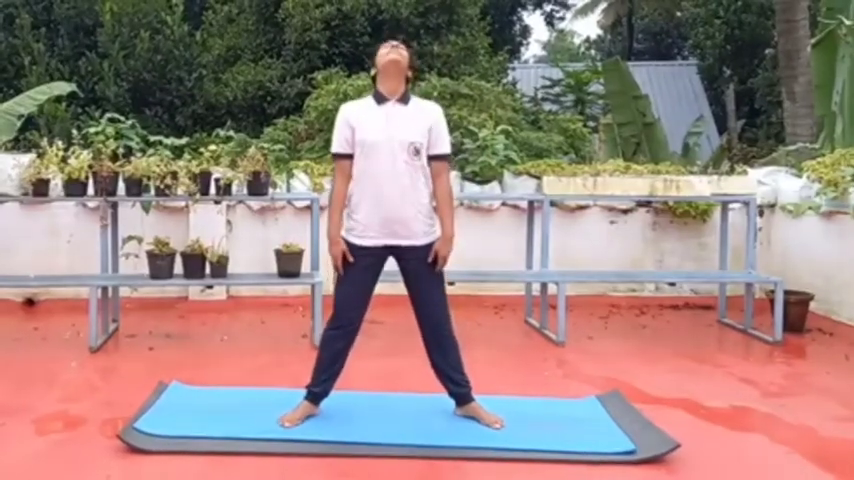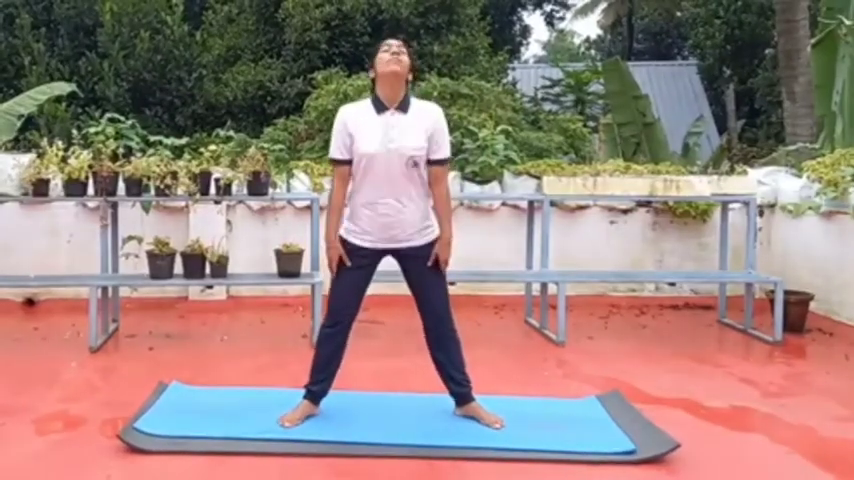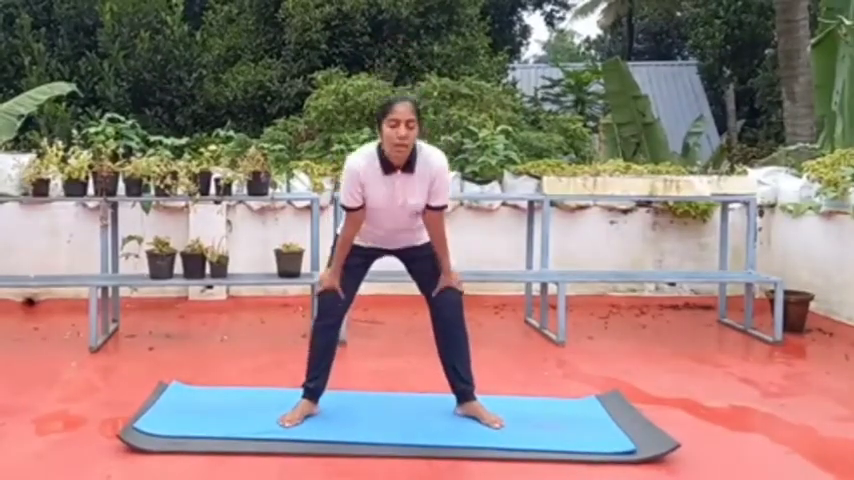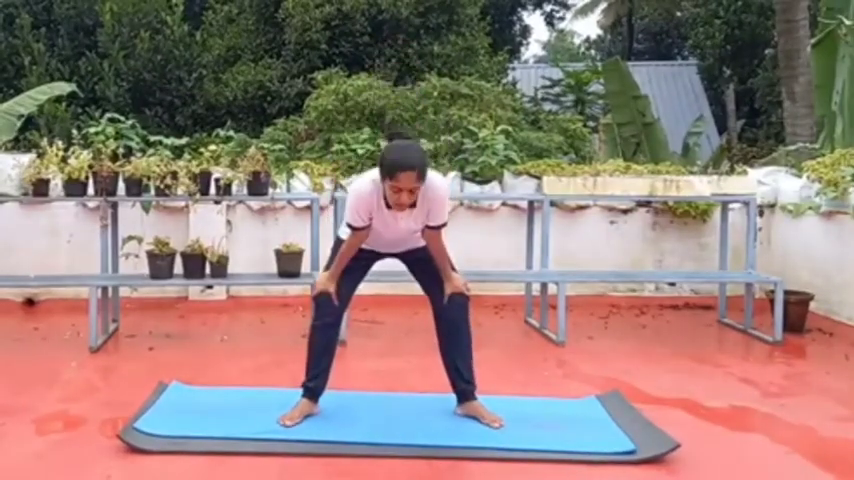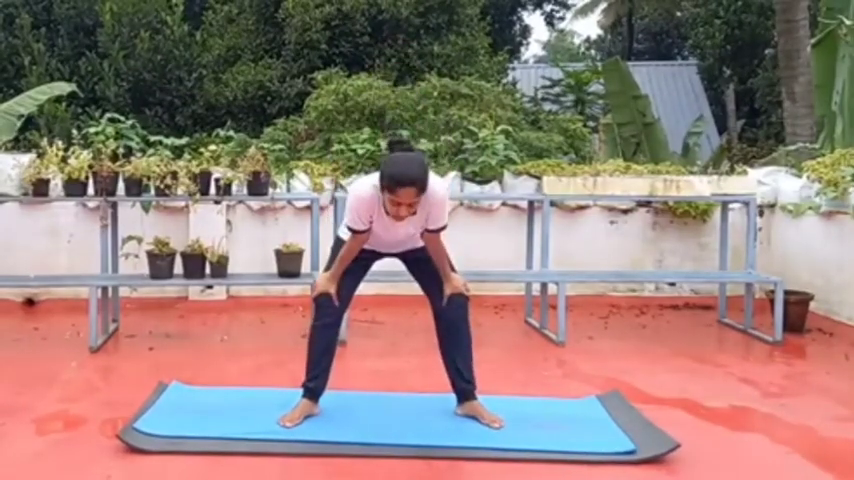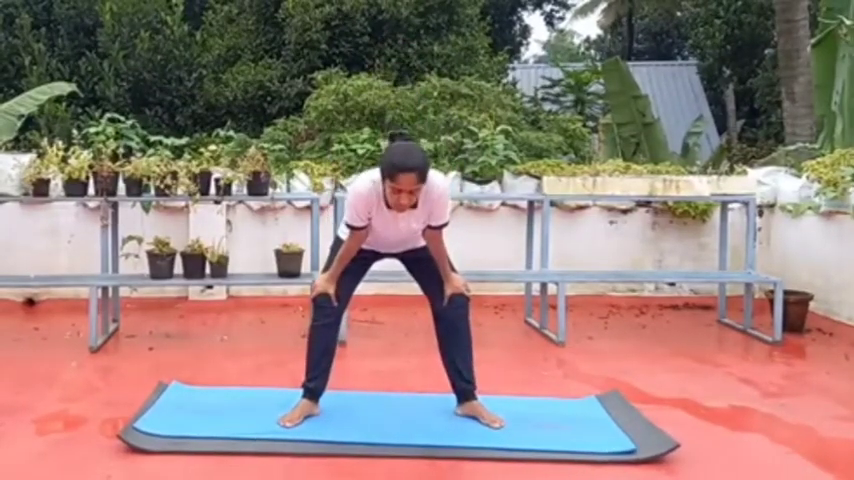
dt=0.4s
person 1, frame 1
left shoulder: (430, 112)
right shoulder: (352, 112)
left elbow: (440, 176)
right elbow: (342, 177)
left wrist: (447, 232)
right wrist: (334, 233)
left hip: (418, 237)
right hip: (363, 236)
left knee: (436, 320)
right knee: (344, 319)
left ankle: (465, 400)
right ankle: (312, 399)
person 1, frame 2
left shoulder: (431, 115)
right shoulder: (350, 116)
left elbow: (438, 181)
right elbow: (340, 182)
left wrist: (446, 236)
right wrist: (331, 237)
left hip: (418, 237)
right hip: (360, 237)
left knee: (439, 318)
right knee: (338, 318)
left ankle: (465, 400)
right ankle: (311, 400)
person 1, frame 3
left shoulder: (435, 163)
right shoulder: (358, 164)
left elbow: (434, 222)
right elbow: (352, 222)
left wrist: (446, 270)
right wrist: (334, 270)
left hip: (415, 242)
right hip: (363, 242)
left knee: (449, 309)
right knee: (328, 311)
left ankle: (467, 400)
right ankle: (309, 399)
person 1, frame 4
left shoulder: (437, 188)
right shoulder: (362, 189)
left elbow: (433, 239)
right elbow: (356, 239)
left wrist: (449, 277)
right wrist: (330, 276)
left hip: (414, 245)
right hip: (364, 245)
left knee: (454, 304)
right knee: (327, 306)
left ankle: (468, 399)
right ankle: (309, 399)
person 1, frame 5
left shoulder: (437, 192)
right shoulder: (362, 192)
left elbow: (432, 240)
right elbow: (356, 241)
left wrist: (449, 279)
right wrist: (331, 277)
left hip: (415, 244)
right hip: (363, 243)
left knee: (453, 303)
right knee: (328, 305)
left ankle: (468, 399)
right ankle: (309, 399)
person 1, frame 6
left shoulder: (438, 188)
right shoulder: (362, 188)
left elbow: (433, 239)
right elbow: (355, 239)
left wrist: (449, 278)
right wrist: (330, 277)
left hip: (414, 245)
right hip: (363, 243)
left knee: (454, 304)
right knee: (326, 305)
left ankle: (468, 400)
right ankle: (310, 399)
